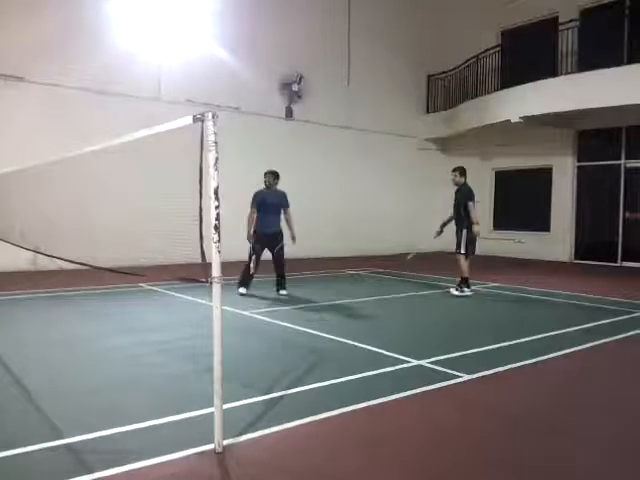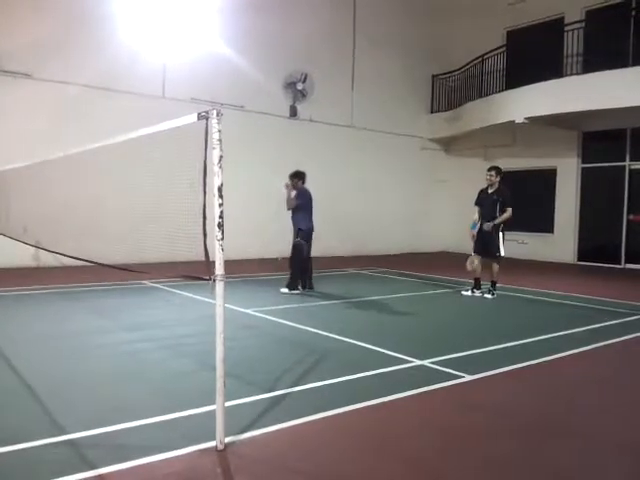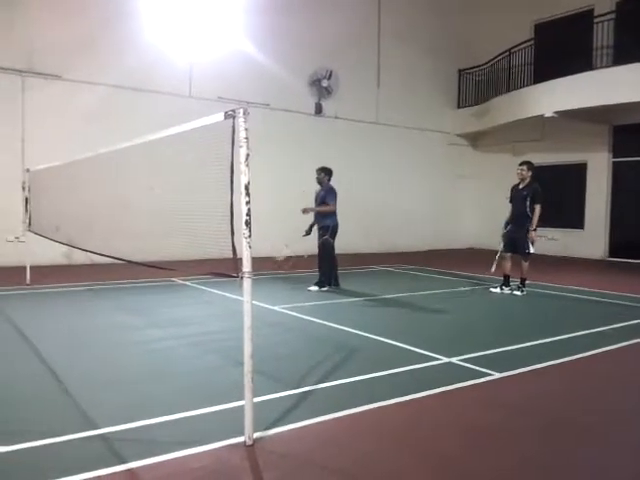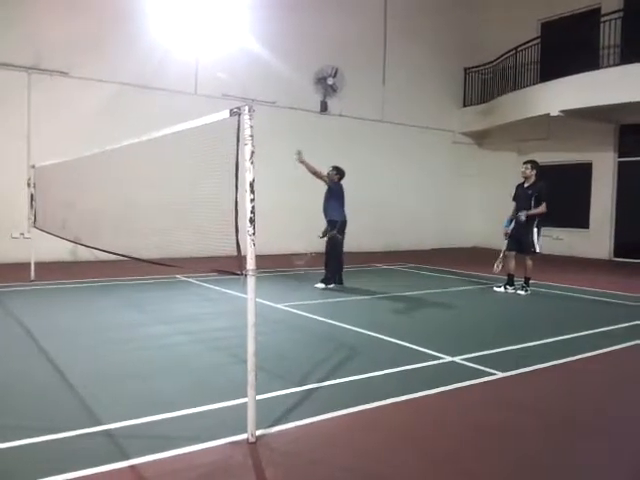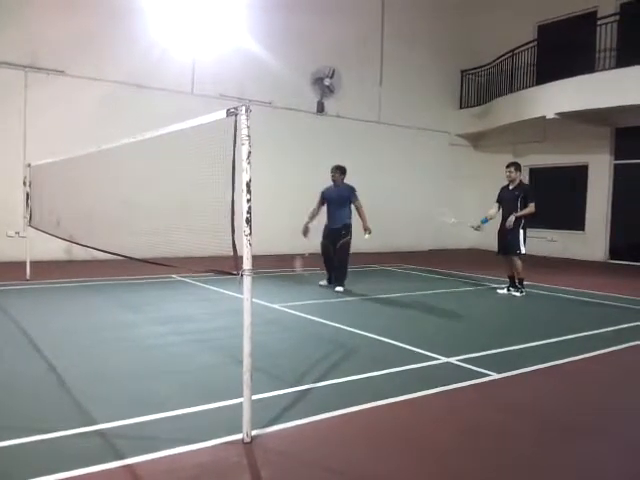
dt=1s
person 1, frame 1
left shoulder: (466, 190)
right shoulder: (459, 191)
left elbow: (471, 207)
right elbow: (456, 213)
left wrist: (475, 224)
right wrist: (443, 225)
left hip: (466, 228)
right hip: (462, 228)
left knee: (461, 255)
right knee: (464, 257)
left ankle: (466, 286)
right ankle: (462, 285)
person 1, frame 2
left shoulder: (503, 193)
right shoulder: (482, 192)
left elbow: (509, 213)
left wrist: (493, 223)
right wrist: (474, 228)
left hip: (495, 232)
right hip: (481, 231)
left knee: (494, 260)
right knee: (476, 258)
left ankle: (493, 289)
right ankle: (477, 288)
person 1, frame 3
left shoulder: (534, 188)
right shoulder: (514, 188)
left elbow: (537, 210)
left wrist: (532, 229)
right wrist: (506, 226)
left hip: (525, 229)
right hip: (513, 228)
left knee: (524, 257)
right knee: (506, 255)
left ankle: (522, 286)
right ankle: (506, 285)
person 1, frame 4
left shoulder: (540, 187)
right shoulder: (519, 187)
left elbow: (543, 208)
left wrist: (527, 213)
right wrist: (508, 224)
left hip: (530, 227)
right hip: (517, 226)
left knee: (528, 256)
right knee: (509, 253)
left ankle: (526, 286)
right ankle: (510, 284)
person 1, frame 5
left shoulder: (525, 188)
right shoulder: (503, 190)
left elbow: (531, 209)
right elbow: (496, 209)
left wrist: (516, 215)
right wrist: (482, 221)
left hip: (517, 228)
right hip: (504, 228)
left knee: (515, 257)
right knee: (506, 257)
left ankle: (521, 286)
right ankle: (511, 285)
person 2, frame 1
left shoulder: (282, 195)
right shoulder: (258, 195)
left elbow: (287, 214)
right elbow: (252, 213)
left wrist: (292, 231)
right wrist: (249, 231)
left hip: (276, 233)
right hip: (259, 233)
left knee: (279, 261)
right knee: (253, 260)
left ankle: (281, 287)
right ankle: (243, 285)
person 2, frame 2
left shoulder: (302, 193)
right shoulder: (302, 193)
left elbow: (289, 206)
left wrist: (289, 191)
left hip: (303, 230)
right hip: (303, 229)
left knee: (296, 258)
right knee: (304, 258)
left ankle: (293, 286)
right ankle: (306, 284)
person 2, frame 3
left shoulder: (329, 190)
right shoulder: (320, 191)
left elbow: (332, 208)
left wrist: (313, 209)
right wrist: (311, 226)
left hip: (329, 226)
right hip: (323, 226)
left knee: (324, 255)
right knee: (329, 255)
left ankle: (322, 283)
right ankle: (333, 282)
person 2, frame 4
left shoulder: (336, 186)
right shoulder: (333, 189)
left elbow: (318, 174)
left wrist: (303, 161)
right wrist: (327, 228)
left hip: (337, 223)
right hip: (334, 223)
left knee: (331, 252)
right knee: (336, 253)
left ankle: (328, 281)
right ankle: (337, 280)
person 2, frame 5
left shoulder: (349, 189)
right shoulder: (327, 191)
left elbow: (358, 206)
right elbow: (317, 207)
left wrist: (365, 224)
right wrist: (307, 223)
left hip: (344, 227)
right hip: (330, 227)
left knee: (342, 256)
right knee: (327, 254)
left ankle: (339, 283)
right ankle: (330, 278)
